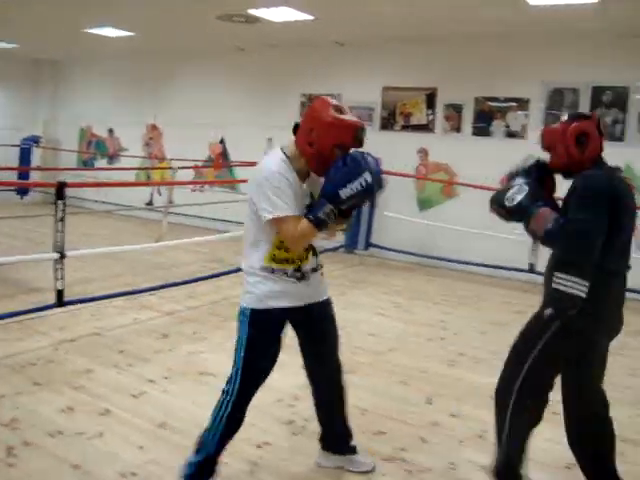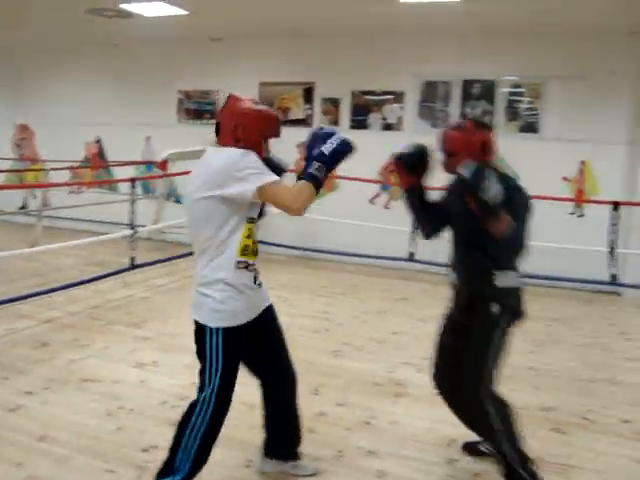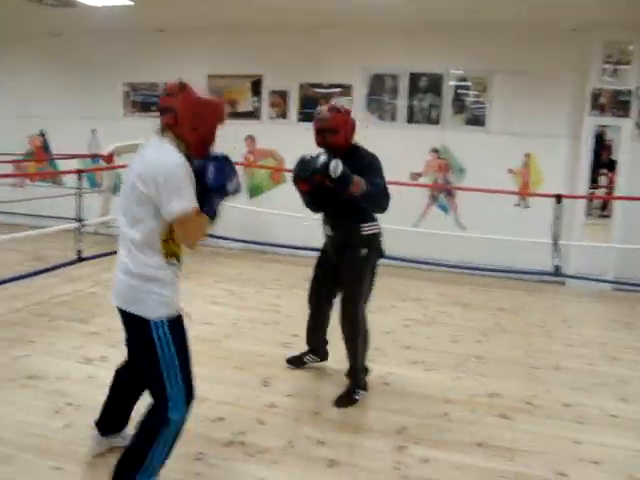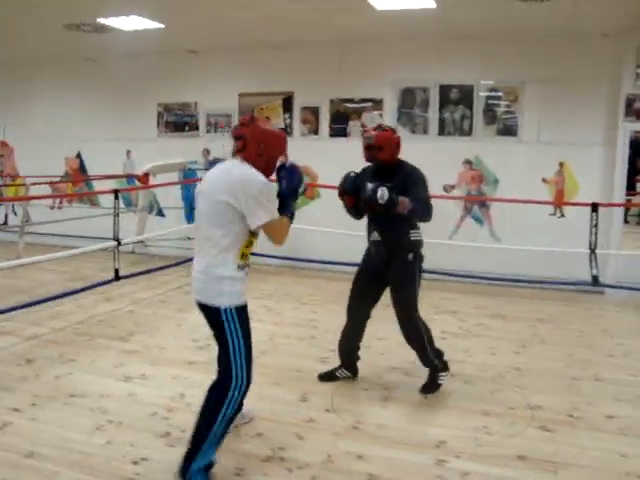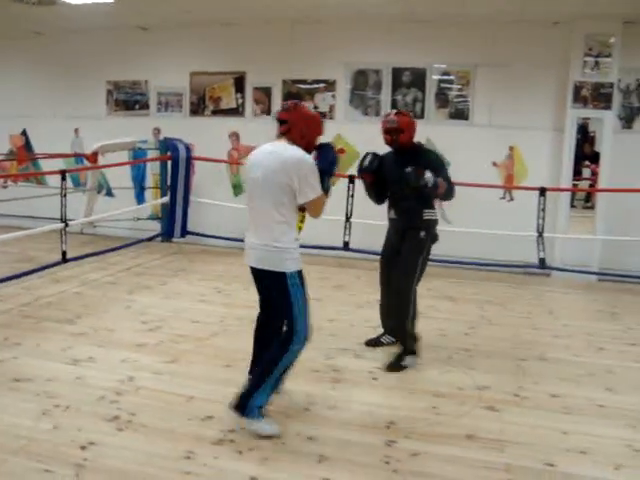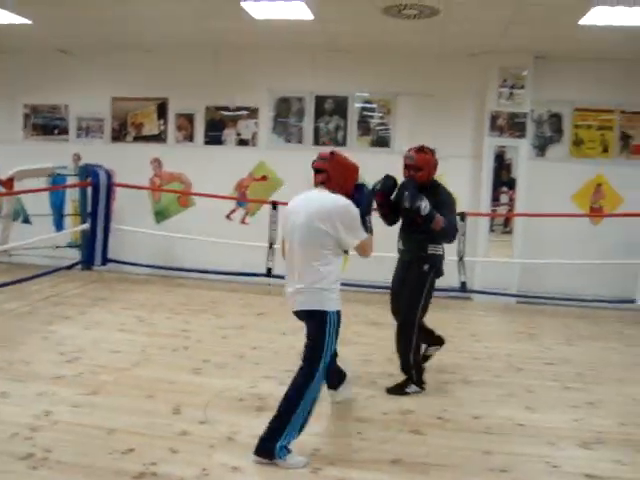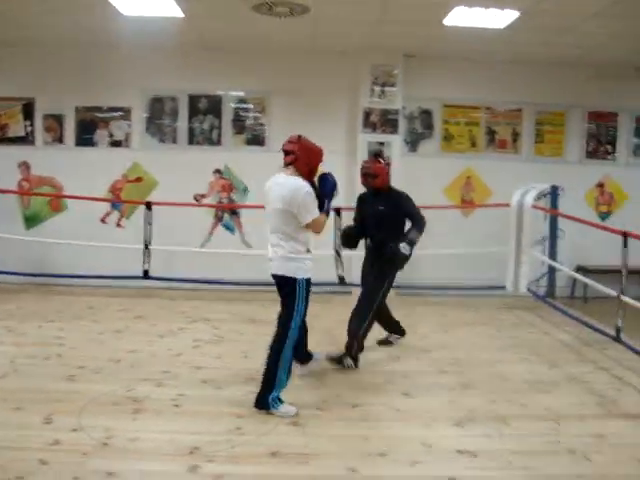
dt=0.7s
person 1, frame 1
left shoulder: (309, 171)
right shoulder: (274, 172)
left elbow: (324, 230)
right elbow: (294, 238)
left wrist: (345, 200)
right wrist: (334, 198)
left hip: (311, 292)
right hip: (267, 295)
left knee: (328, 374)
right knee: (243, 385)
left ankle: (336, 448)
person 1, frame 2
left shoulder: (210, 167)
right shoulder: (232, 161)
right elbow: (294, 201)
left wrist: (259, 190)
right wrist: (320, 161)
left hip: (250, 301)
right hip: (223, 309)
left knee: (281, 379)
right knee: (215, 400)
person 1, frame 3
left shoulder: (150, 154)
right shoulder: (172, 164)
right elbow: (189, 235)
left wrist: (199, 190)
right wrist: (213, 196)
left hip: (132, 287)
right hip: (151, 295)
left knee: (141, 366)
right knee: (175, 398)
left ankle: (108, 432)
person 1, frame 4
left shoulder: (216, 174)
right shoulder: (250, 179)
right elbow: (277, 235)
right wrist: (288, 198)
left hip: (207, 285)
right hip: (224, 292)
left knee: (232, 355)
right knee: (235, 376)
left ankle: (221, 413)
person 1, frame 5
left shoulder: (257, 155)
right shoulder: (299, 160)
right elbow: (316, 207)
right wrist: (326, 172)
left hip: (255, 253)
right hip: (281, 257)
left knee: (271, 315)
right knee: (296, 331)
left ankle: (260, 373)
right ankle: (251, 403)
person 1, frame 6
left shoulder: (296, 204)
right shoulder: (342, 207)
left elbow: (286, 252)
right elbow: (365, 249)
right wrist: (365, 212)
left hip: (297, 295)
right hip: (321, 299)
left knee: (325, 348)
right knee: (314, 368)
left ankle: (337, 383)
right ankle: (273, 445)
person 1, frame 7
left shoulder: (274, 182)
right shoulder: (301, 189)
right elbow: (317, 227)
right wrist: (326, 197)
left hip: (279, 263)
right hip: (295, 267)
left knee: (295, 314)
right knee: (290, 327)
left ankle: (303, 357)
right ankle: (268, 397)
person 2, frame 1
left shoulder: (591, 184)
right shoulder: (610, 183)
left elbow: (577, 247)
left wrist: (530, 208)
right wrist: (541, 207)
left hip: (572, 307)
right hip: (593, 305)
left knee: (517, 392)
right knee: (587, 399)
person 2, frame 2
left shoulder: (508, 190)
right shoulder: (458, 188)
left elbow: (511, 249)
right elbow: (430, 227)
left wrist: (489, 202)
right wrist: (412, 184)
left hip: (495, 300)
right hip: (465, 295)
left knee: (474, 389)
right knee: (447, 379)
right ankle: (493, 437)
person 2, frame 3
left shoulder: (365, 160)
right shoulder: (320, 159)
left elbow: (380, 202)
right elbow: (315, 205)
left wrist: (344, 177)
right wrist: (304, 184)
left hip: (361, 245)
right hip: (334, 242)
left knee: (352, 312)
right knee: (318, 301)
left ankle: (357, 382)
right ankle: (316, 351)
person 2, frame 4
left shoulder: (410, 175)
right shoulder: (367, 175)
left elbow: (424, 212)
right elbow: (357, 212)
left wrist: (388, 198)
right wrist: (350, 198)
left hip: (406, 253)
right hip: (377, 250)
left knee: (407, 314)
right knee: (357, 308)
left ankle: (437, 367)
right ankle: (347, 365)
person 2, frame 5
left shoulder: (427, 157)
right shoulder: (386, 160)
left elbow: (448, 192)
right elbow: (379, 198)
left wrist: (429, 181)
right wrist: (368, 177)
left hip: (420, 229)
right hip: (396, 227)
left knee: (403, 286)
right knee: (388, 283)
left ankle: (408, 347)
right ankle: (392, 332)
person 2, frame 6
left shoulder: (442, 196)
right shoulder: (405, 187)
left elbow: (451, 233)
right elbow: (390, 219)
left wrist: (426, 211)
right wrist: (381, 198)
left hip: (427, 262)
right hip: (406, 257)
left knee: (408, 316)
right knee: (400, 310)
left ankle: (414, 379)
right ankle: (432, 340)
person 2, frame 7
left shoulder: (398, 198)
right shoulder: (364, 198)
left elbow: (419, 223)
right elbow: (360, 227)
left wrist: (407, 244)
right wrist: (351, 235)
left hip: (390, 255)
right hip: (372, 254)
left knee: (367, 301)
right knee: (371, 299)
left ankle: (351, 354)
right ankle: (395, 329)
